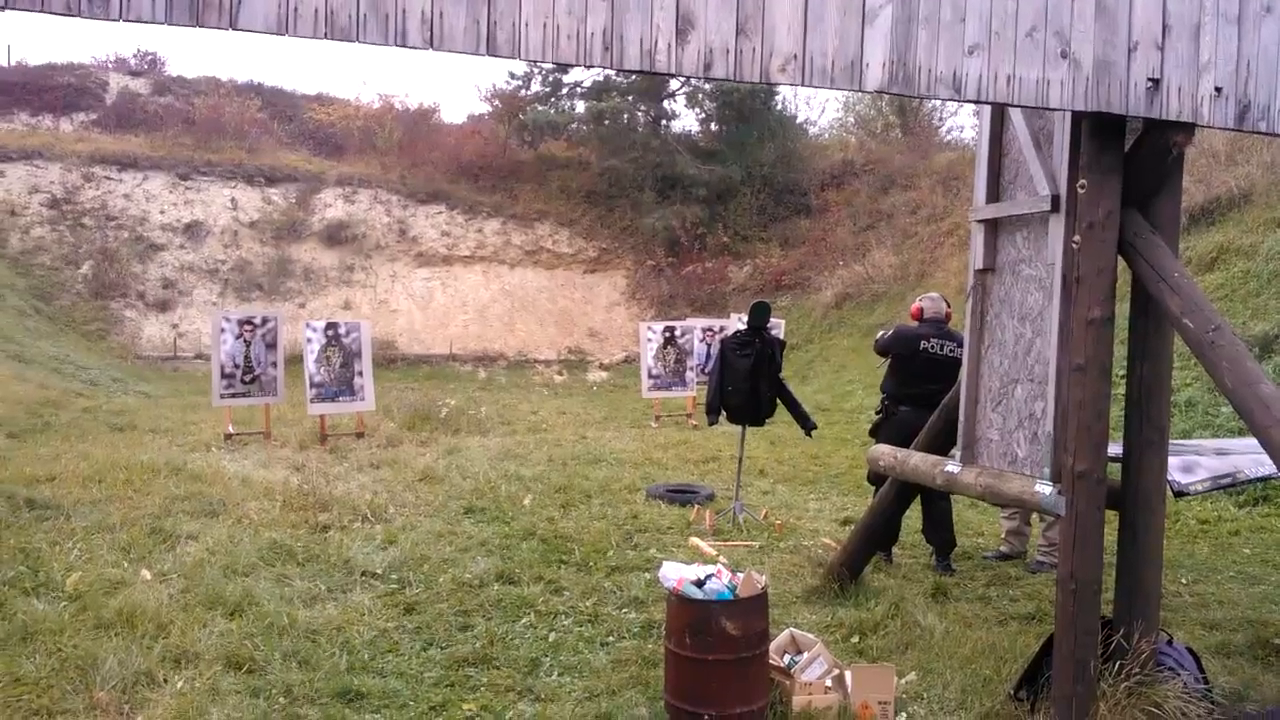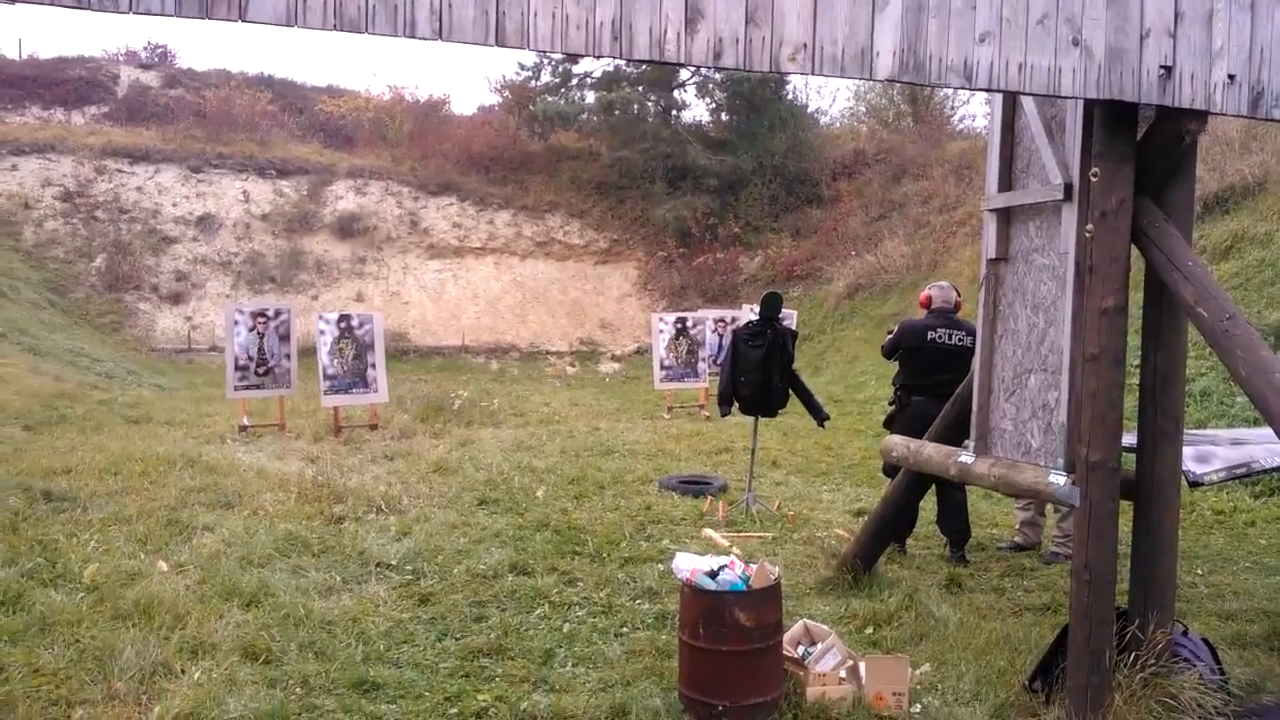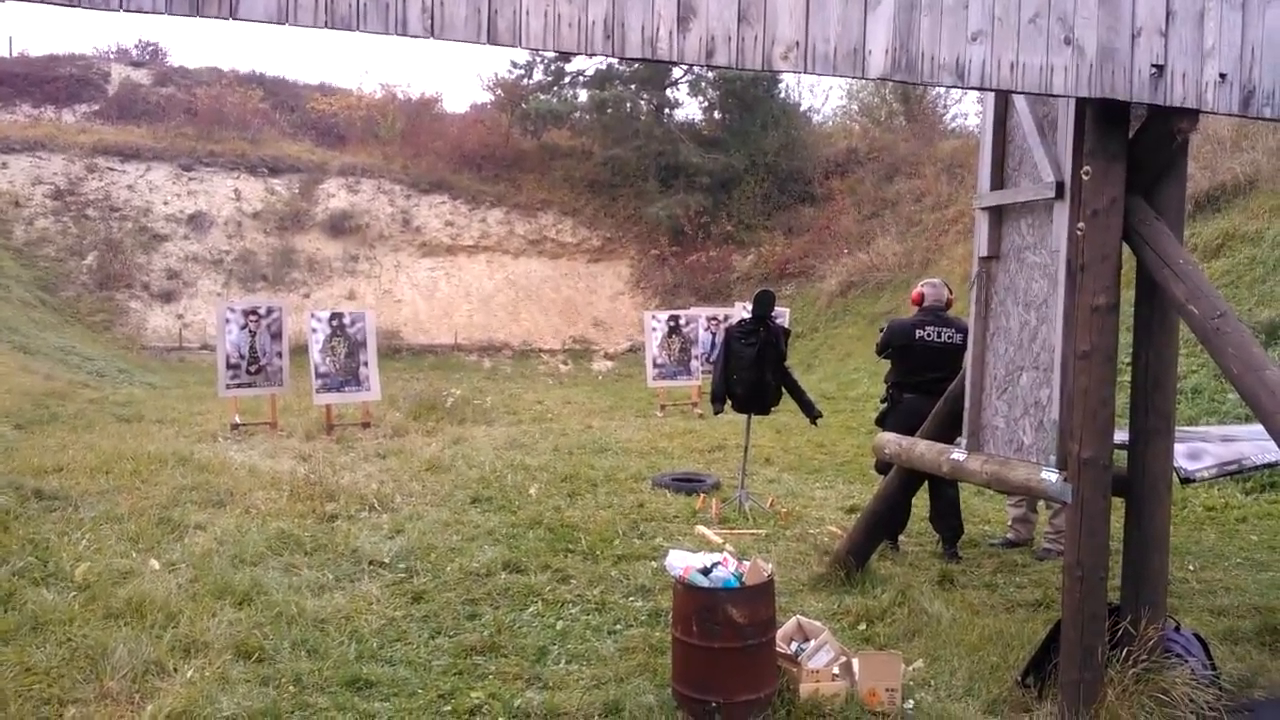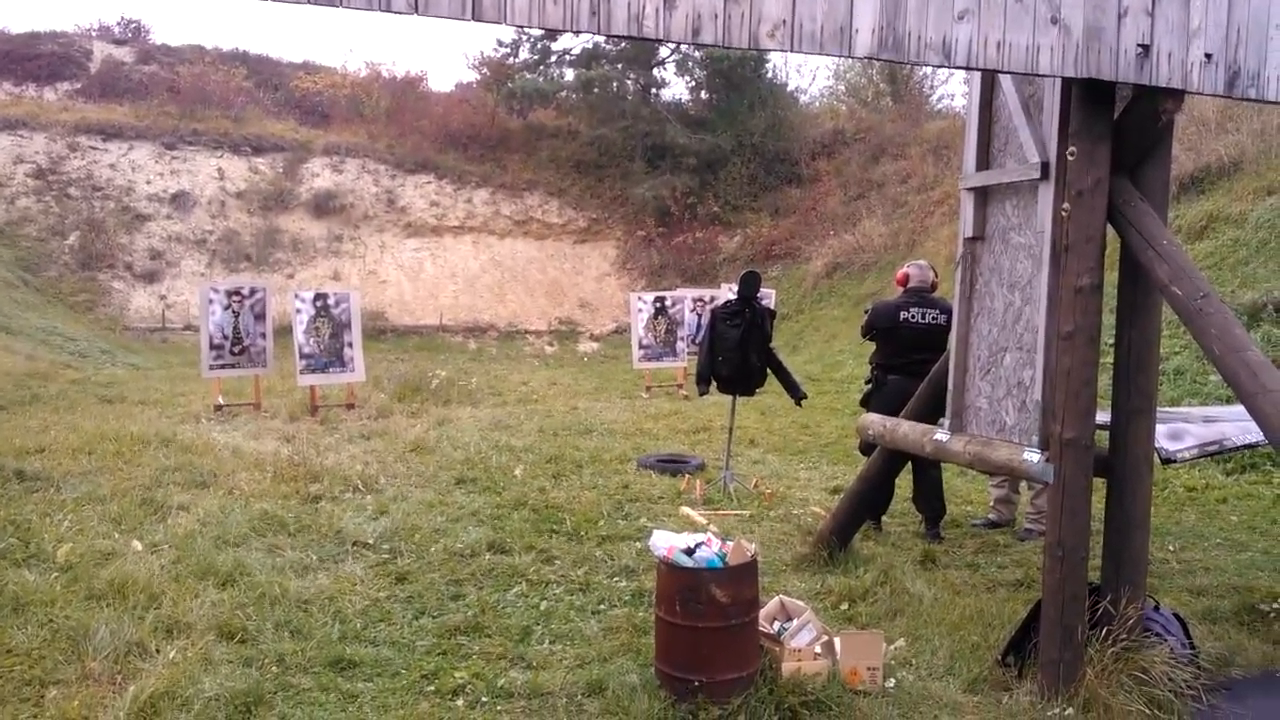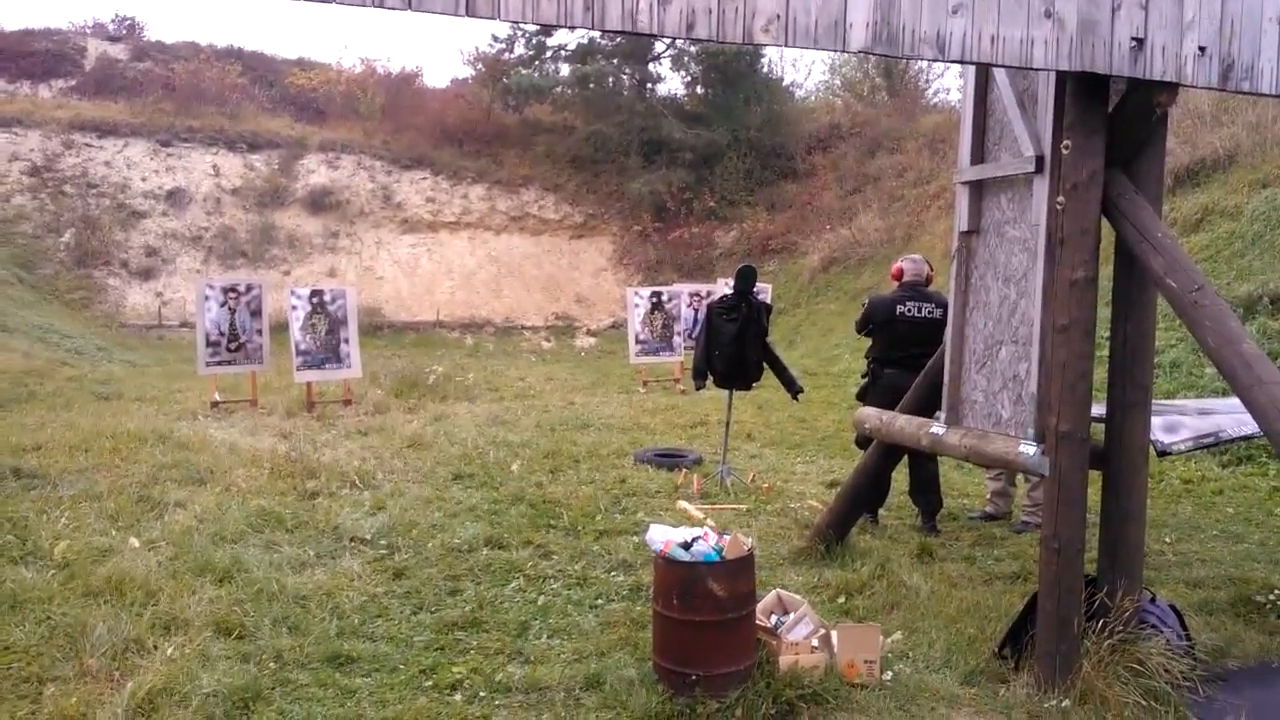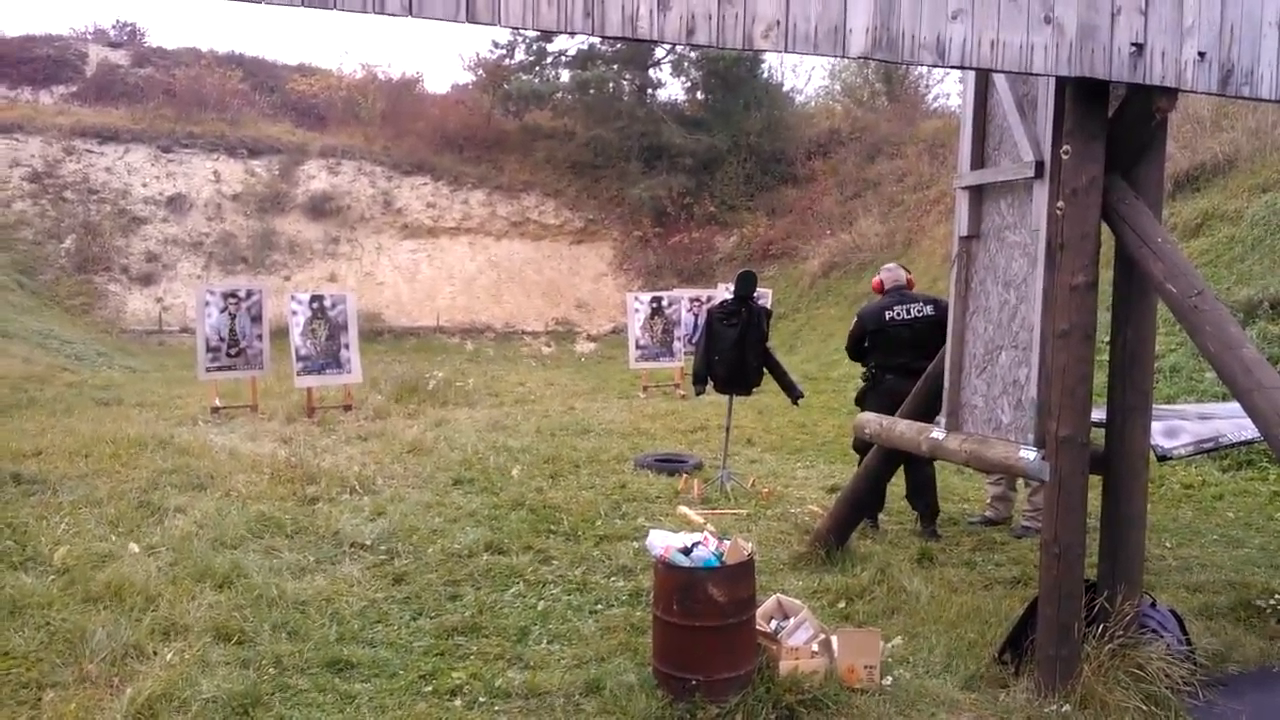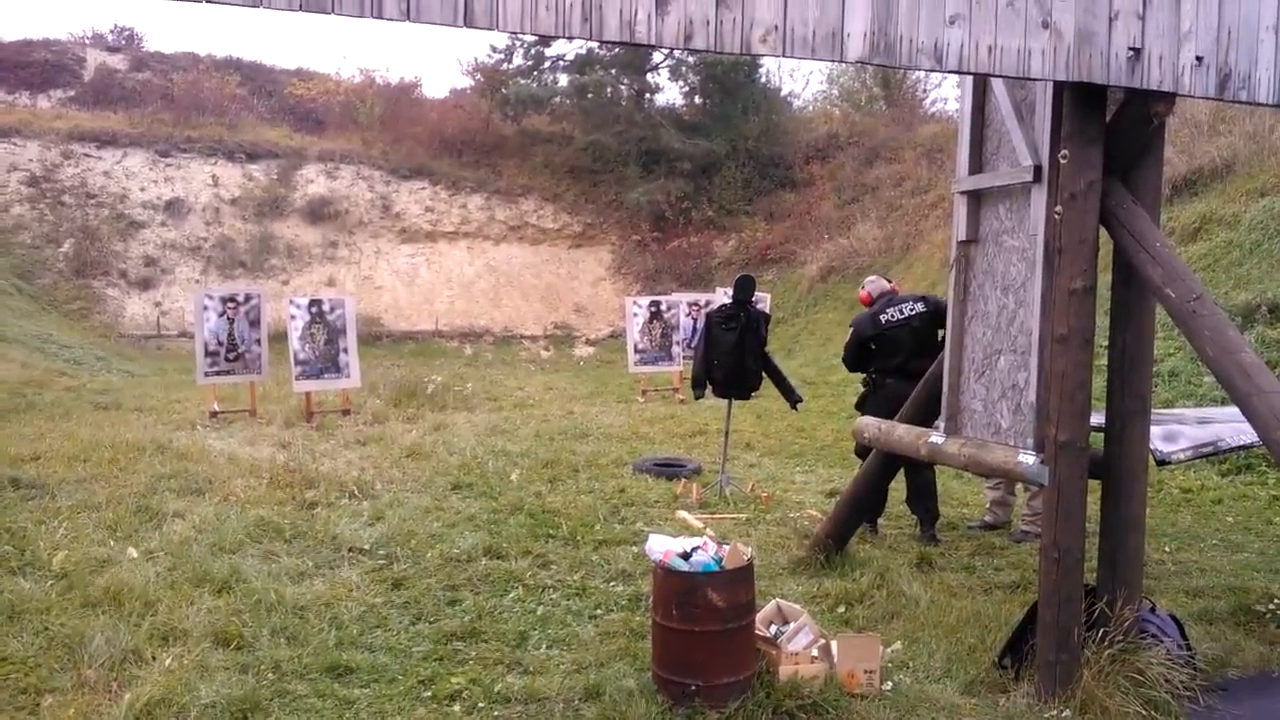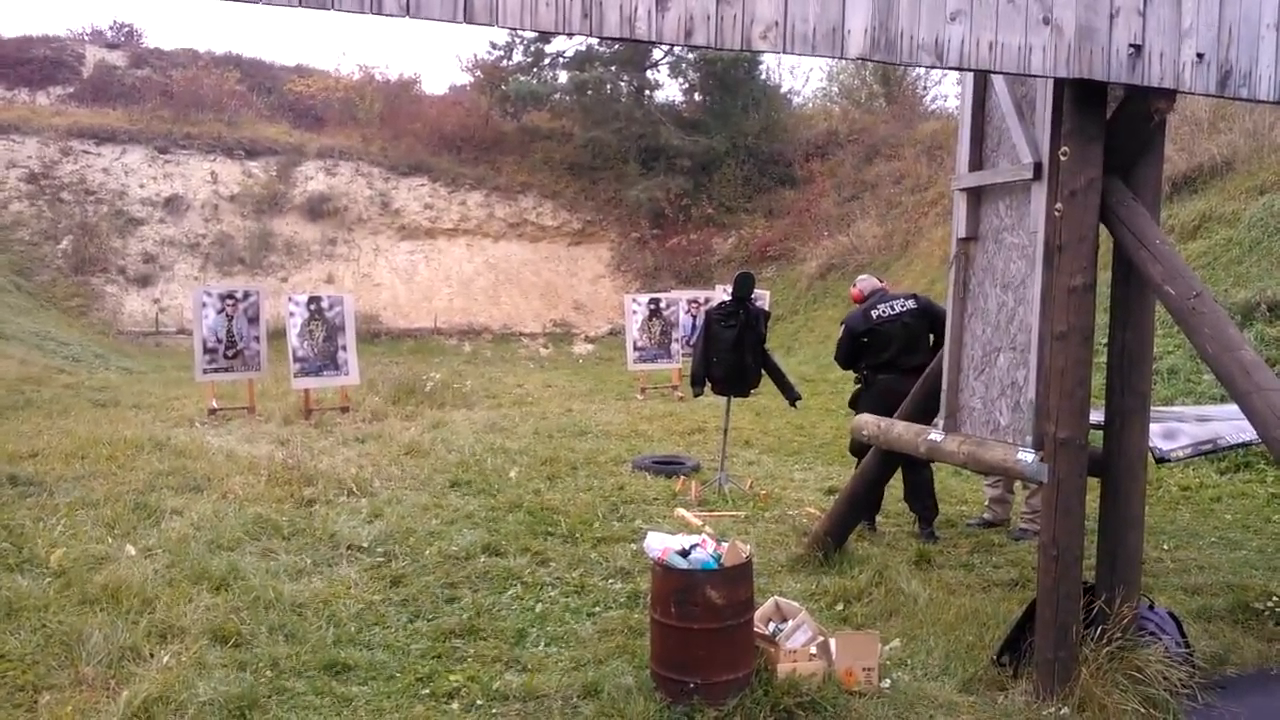
dt=0.5s
person 1, frame 1
left shoulder: (905, 335)
right shoulder: (959, 343)
left elbow: (881, 347)
right elbow: (948, 370)
left wrist: (883, 336)
left hip: (901, 419)
left knee: (888, 483)
right knee: (936, 488)
left ankle: (882, 548)
right ankle: (943, 555)
person 1, frame 2
left shoulder: (912, 328)
right shoulder: (970, 332)
left elbow: (888, 352)
right elbow: (968, 364)
left wrist: (893, 336)
left hip: (915, 409)
right knee: (952, 479)
left ankle: (897, 539)
right ankle: (957, 546)
person 1, frame 3
left shoulder: (900, 327)
right shoulder: (962, 330)
left elbow: (881, 350)
right elbow: (964, 363)
left hip: (906, 407)
right knee: (944, 476)
left ankle: (889, 536)
right ankle: (949, 543)
person 1, frame 4
left shoulder: (884, 309)
right shoulder: (947, 312)
left elbow: (866, 332)
left hip: (890, 389)
right knee: (927, 457)
left ankle: (873, 516)
right ankle: (932, 524)
person 1, frame 5
left shoulder: (880, 303)
right shoulder: (943, 306)
left elbow: (861, 329)
left hip: (886, 383)
right knee: (923, 451)
left ankle: (869, 510)
right ankle: (928, 516)
person 1, frame 6
left shoulder: (870, 314)
right shoulder: (934, 306)
left elbow: (853, 351)
right wrist: (928, 353)
left hip: (884, 389)
left knee: (873, 453)
right knee: (920, 456)
left ankle: (869, 515)
right ankle: (928, 522)
person 1, frame 7
left shoulder: (865, 322)
right shoulder: (925, 304)
left elbow: (851, 362)
right wrist: (935, 354)
left hip: (886, 393)
right knee: (921, 459)
left ankle: (868, 519)
right ankle: (927, 525)
person 1, frame 8
left shoulder: (856, 318)
right shoulder: (917, 303)
left elbow: (843, 360)
right elbow: (946, 327)
right wrist: (931, 360)
left hip: (880, 390)
right hip: (918, 388)
left knee: (870, 455)
right knee: (917, 456)
left ankle: (866, 518)
right ankle: (926, 523)
